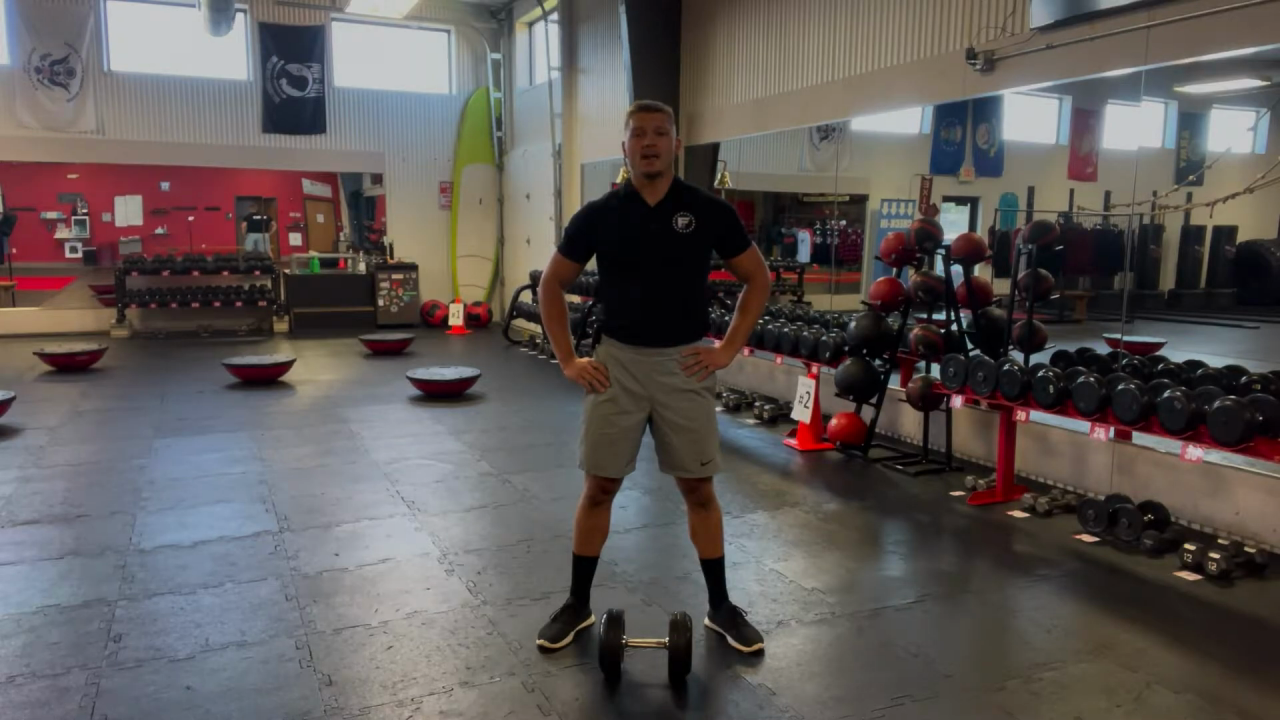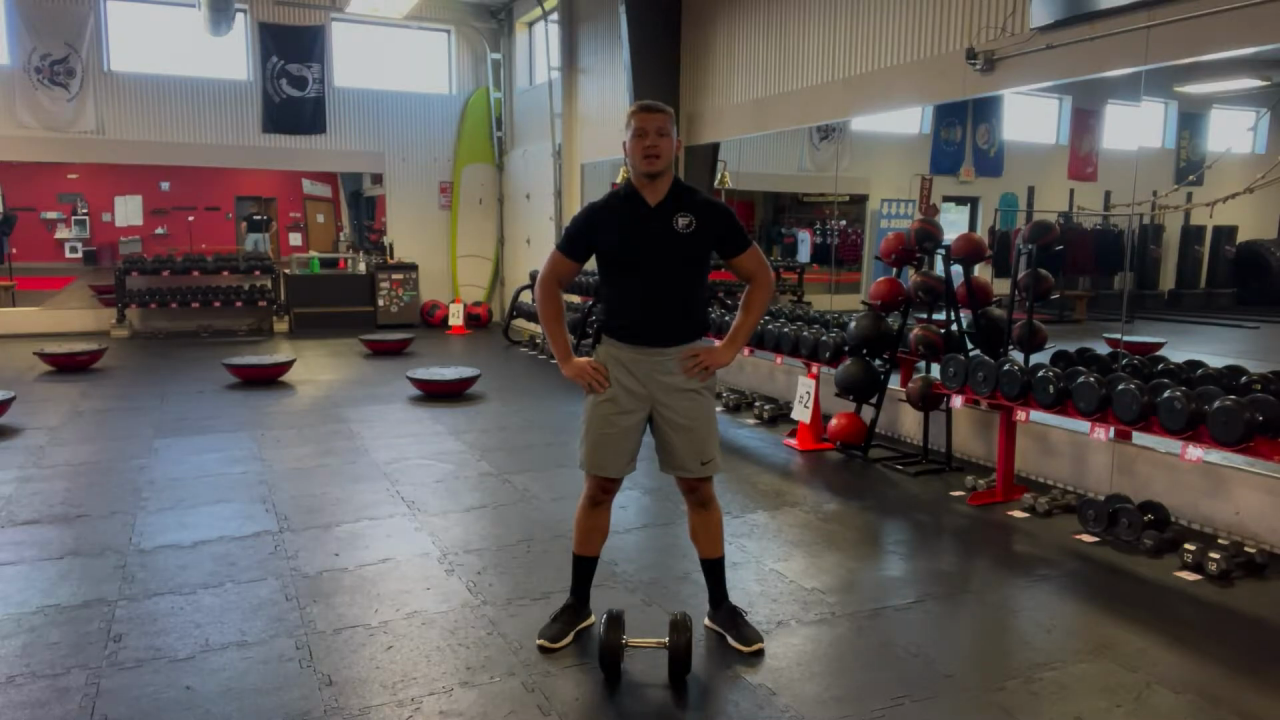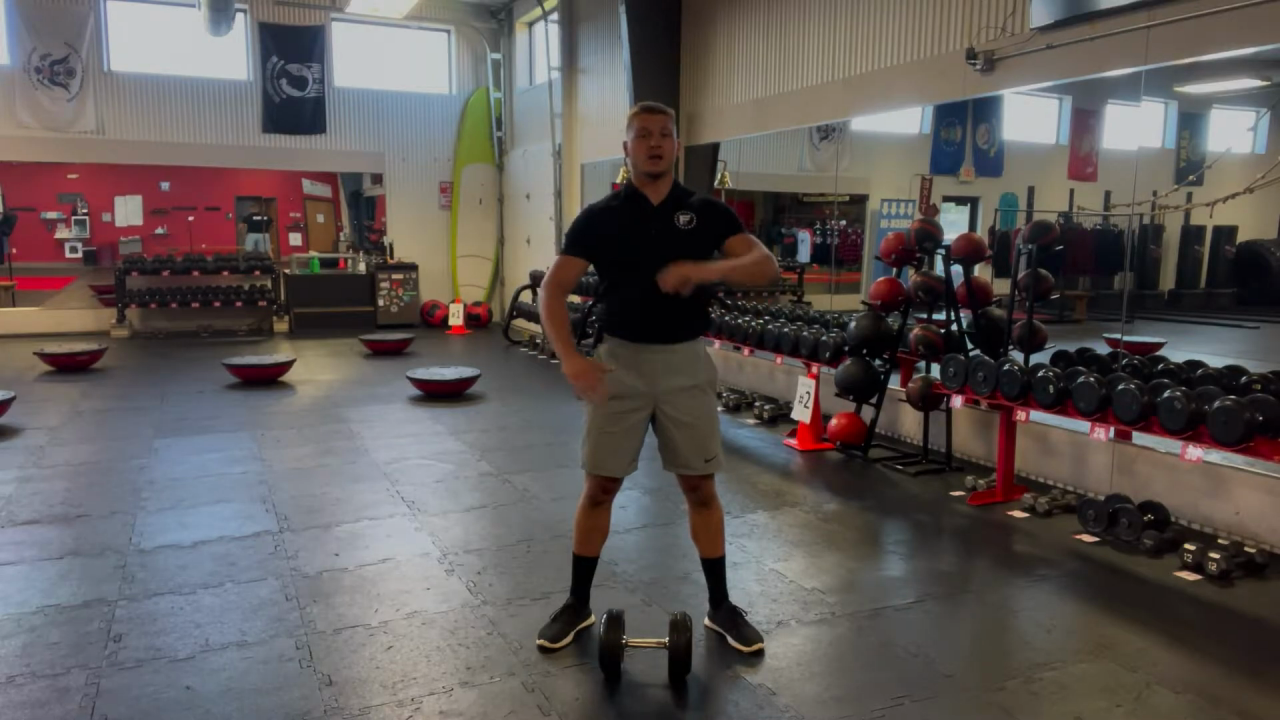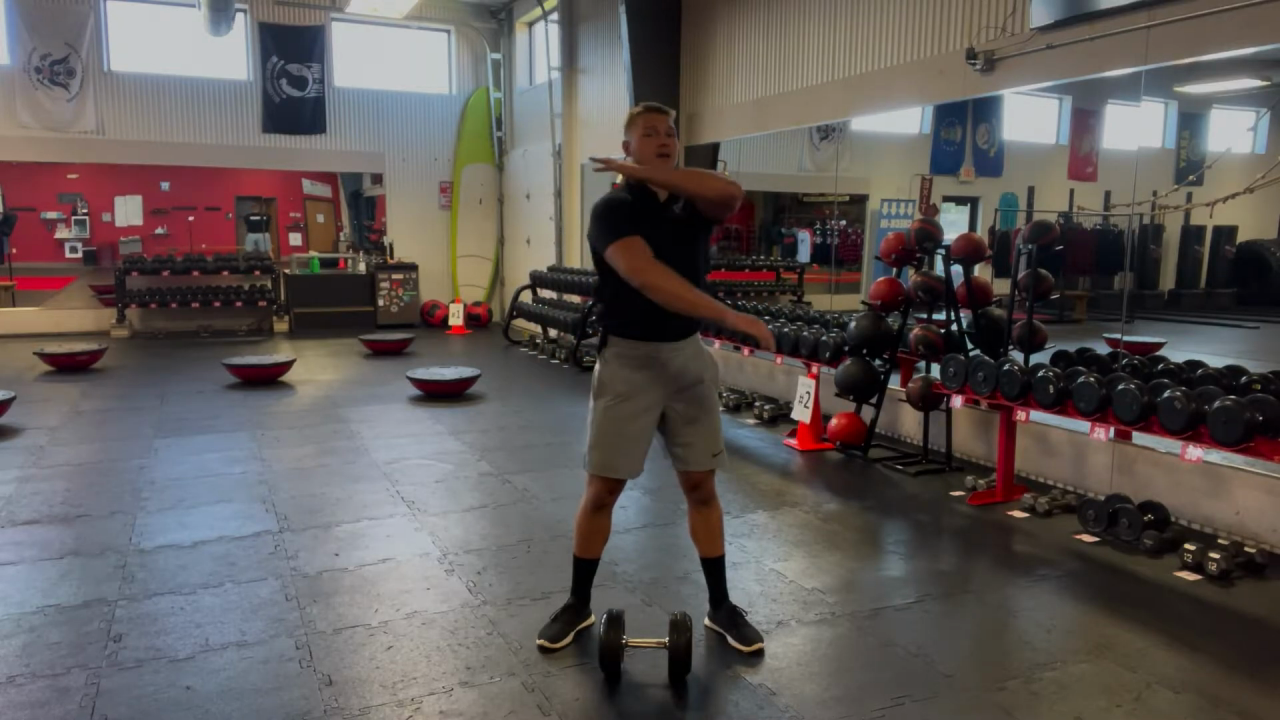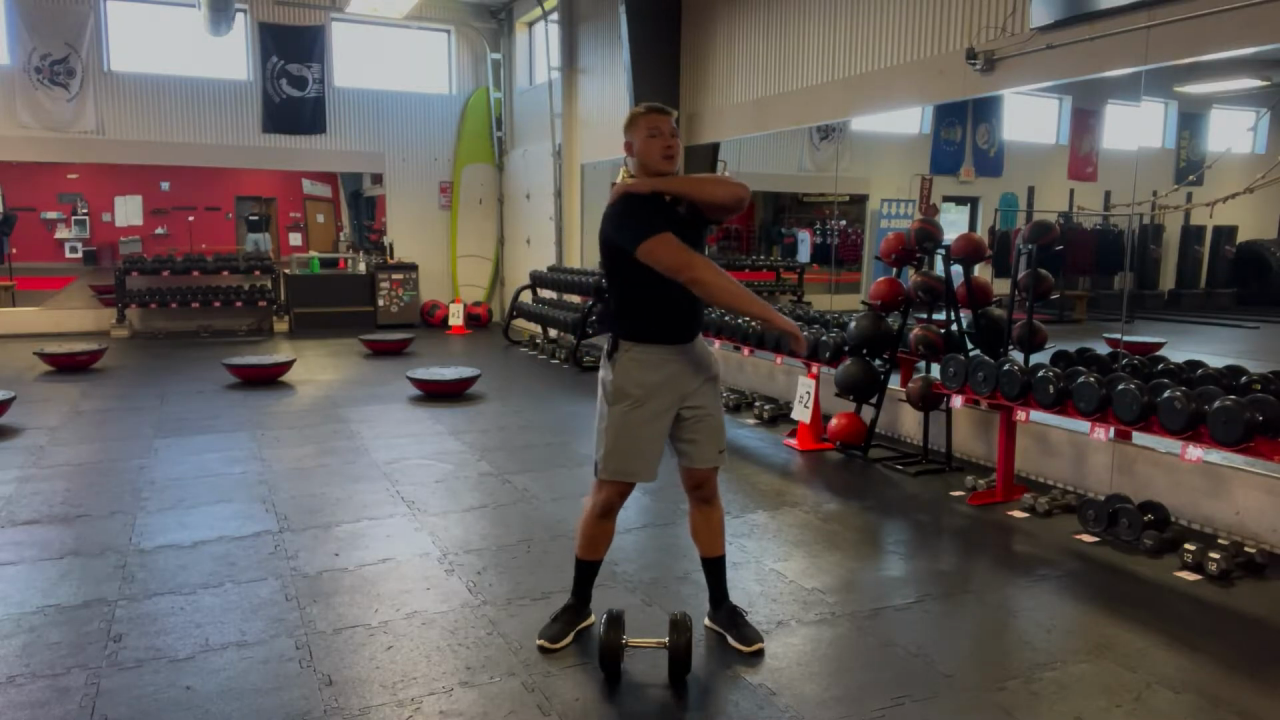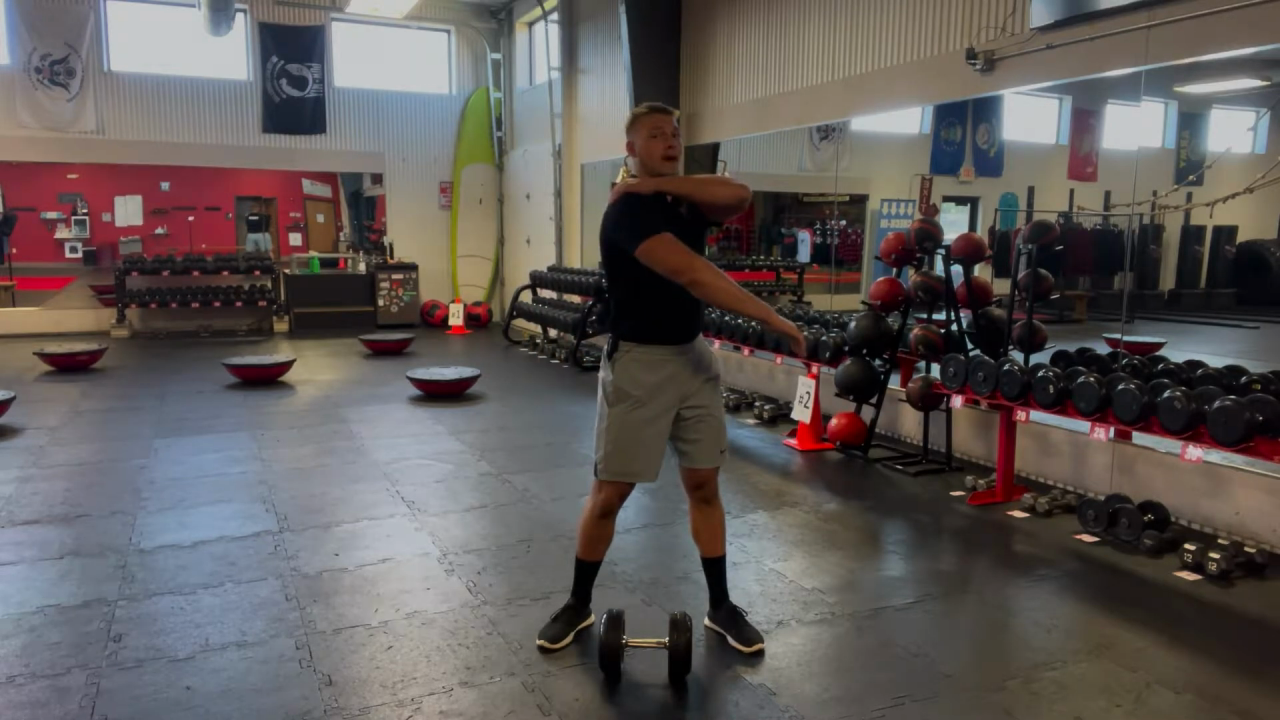
dt=0.4s
person 1, frame 1
left shoulder: (708, 211)
right shoulder: (599, 215)
left elbow: (758, 279)
right elbow: (552, 284)
left wrist: (729, 348)
right wrist: (567, 359)
left hip: (684, 364)
right hip: (617, 363)
left knee: (699, 488)
right knee: (599, 487)
left ankle: (720, 606)
right ankle: (577, 603)
person 1, frame 2
left shoulder: (708, 213)
right shoulder: (599, 216)
left elbow: (761, 279)
right elbow: (549, 283)
left wrist: (730, 347)
right wrist: (565, 358)
left hip: (684, 365)
right hip: (617, 364)
left knee: (698, 489)
right knee: (599, 487)
left ankle: (720, 606)
right ankle: (577, 604)
person 1, frame 3
left shoulder: (707, 212)
right shoulder: (600, 217)
left elbow: (765, 267)
right elbow: (553, 288)
left wrist: (707, 270)
right wrist: (569, 355)
left hip: (686, 362)
right hip: (620, 362)
left knee: (700, 487)
right knee: (599, 487)
left ankle: (720, 606)
right ankle: (577, 604)
person 1, frame 4
left shoulder: (694, 201)
right shoulder: (613, 208)
left elbow: (730, 192)
right elbow: (646, 275)
left wrist: (647, 174)
right wrist: (730, 316)
left hip: (689, 357)
right hip: (628, 358)
left knee: (701, 486)
right knee: (602, 489)
left ankle: (720, 606)
right ankle: (578, 604)
person 1, frame 5
left shoulder: (686, 201)
right shoulder: (628, 210)
left elbow: (737, 196)
right elbow: (692, 272)
left wrist: (660, 183)
right wrist: (772, 317)
left hip: (693, 356)
right hip: (637, 363)
left knee: (704, 485)
right knee: (610, 492)
left ankle: (720, 606)
right ankle: (578, 604)
person 1, frame 6
left shoulder: (686, 201)
right shoulder: (629, 210)
left elbow: (738, 196)
right elbow: (691, 273)
left wrist: (662, 183)
right wrist: (773, 319)
left hip: (693, 357)
right hip: (638, 364)
left knee: (704, 485)
right knee: (610, 493)
left ankle: (720, 606)
right ankle: (578, 604)
